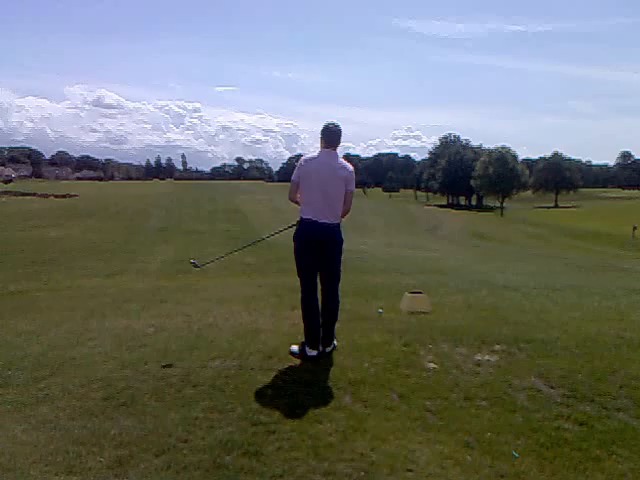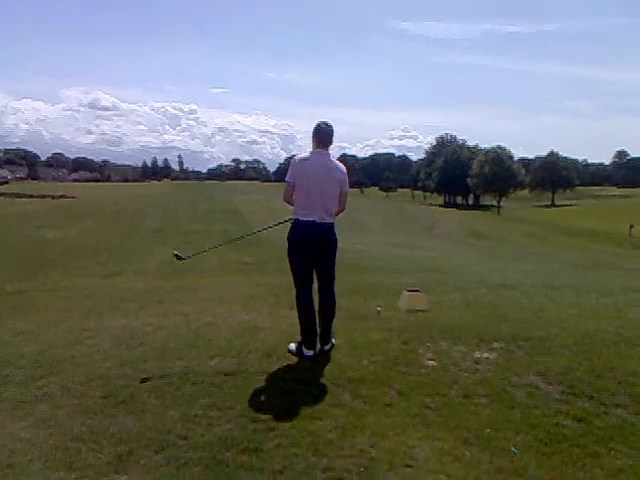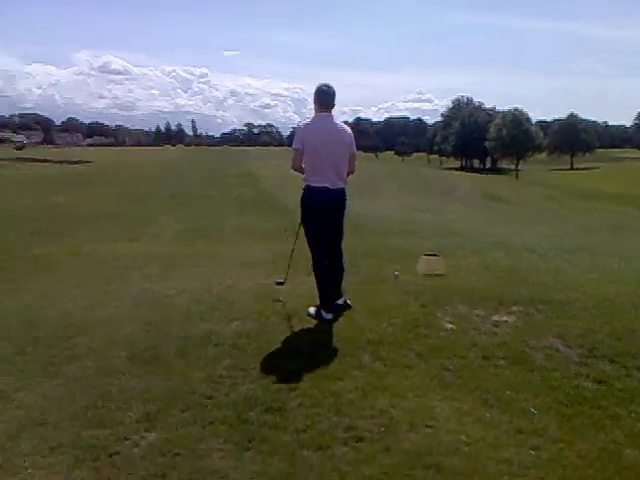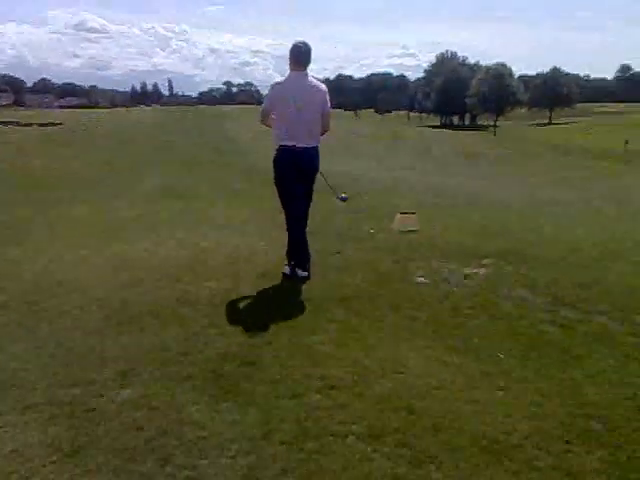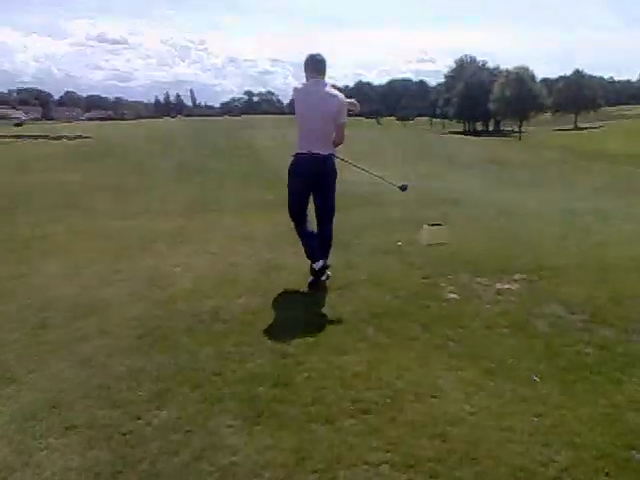
dt=0.3s
person 1, frame 1
left shoulder: (305, 162)
right shoulder: (347, 169)
left elbow: (292, 195)
right elbow: (347, 208)
left hip: (307, 229)
right hip: (332, 232)
left knee: (309, 288)
right knee: (331, 288)
left ankle: (311, 345)
right ankle: (327, 341)
person 1, frame 2
left shoulder: (298, 162)
right shoulder: (340, 169)
left elbow: (287, 197)
right elbow: (341, 207)
left hip: (301, 230)
right hip: (327, 232)
left knee: (303, 288)
right knee: (327, 286)
left ankle: (308, 345)
right ankle: (326, 340)
person 1, frame 3
left shoulder: (304, 129)
right shoulder: (346, 131)
left elbow: (296, 165)
right elbow: (351, 169)
left hip: (314, 195)
right hip: (338, 195)
left knee: (320, 252)
right knee: (335, 248)
left ankle: (327, 308)
right ankle: (338, 297)
person 1, frame 4
left shoulder: (277, 88)
right shoulder: (320, 89)
left elbow: (264, 119)
right elbow: (326, 127)
left hip: (286, 155)
right hip: (311, 154)
left knee: (292, 210)
right knee: (302, 209)
left ankle: (301, 266)
right ankle: (295, 257)
person 1, frame 5
left shoulder: (299, 93)
right shoulder: (337, 98)
right elbow: (340, 139)
left hip: (302, 162)
right hip: (326, 163)
left knee: (298, 215)
right knee: (325, 218)
left ankle: (316, 259)
right ankle: (322, 271)
